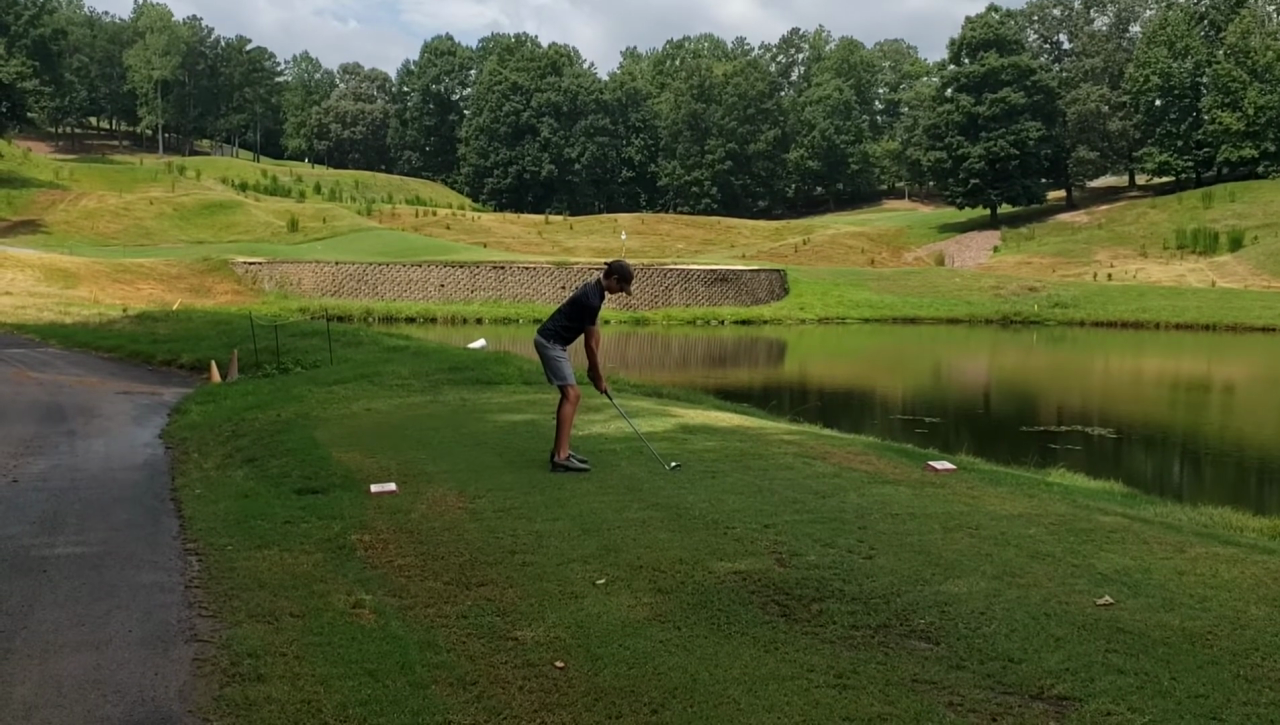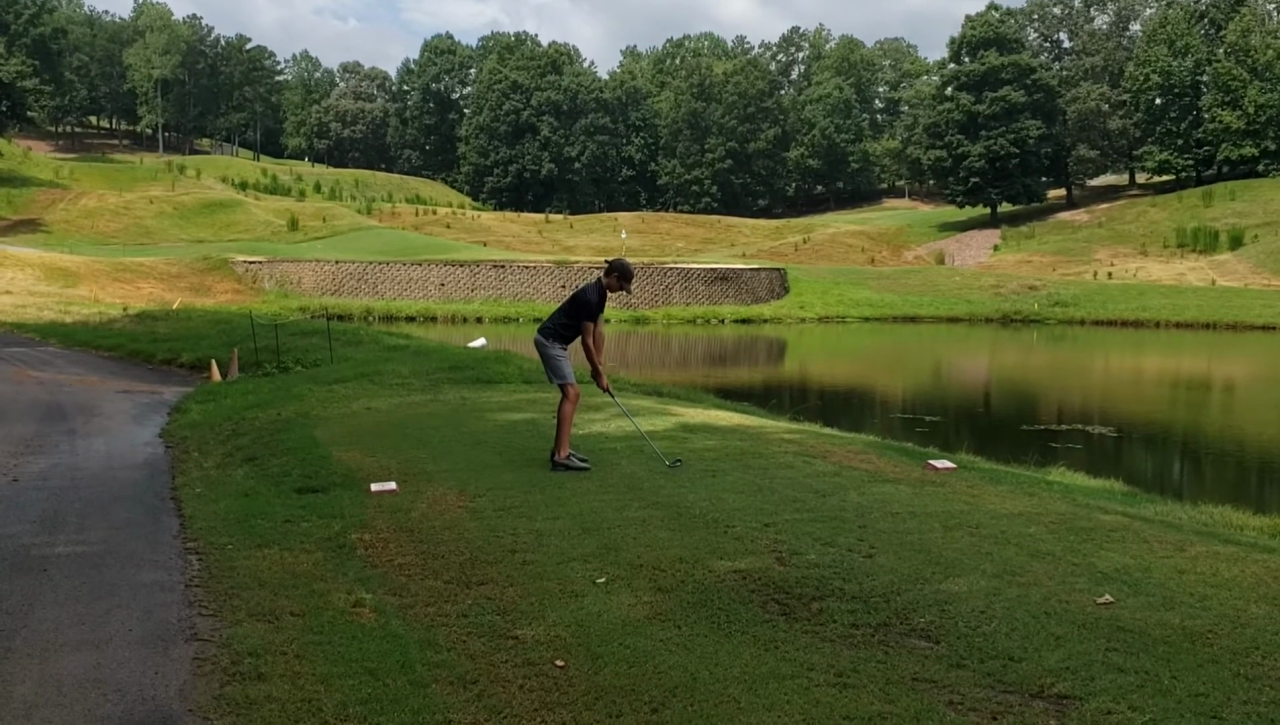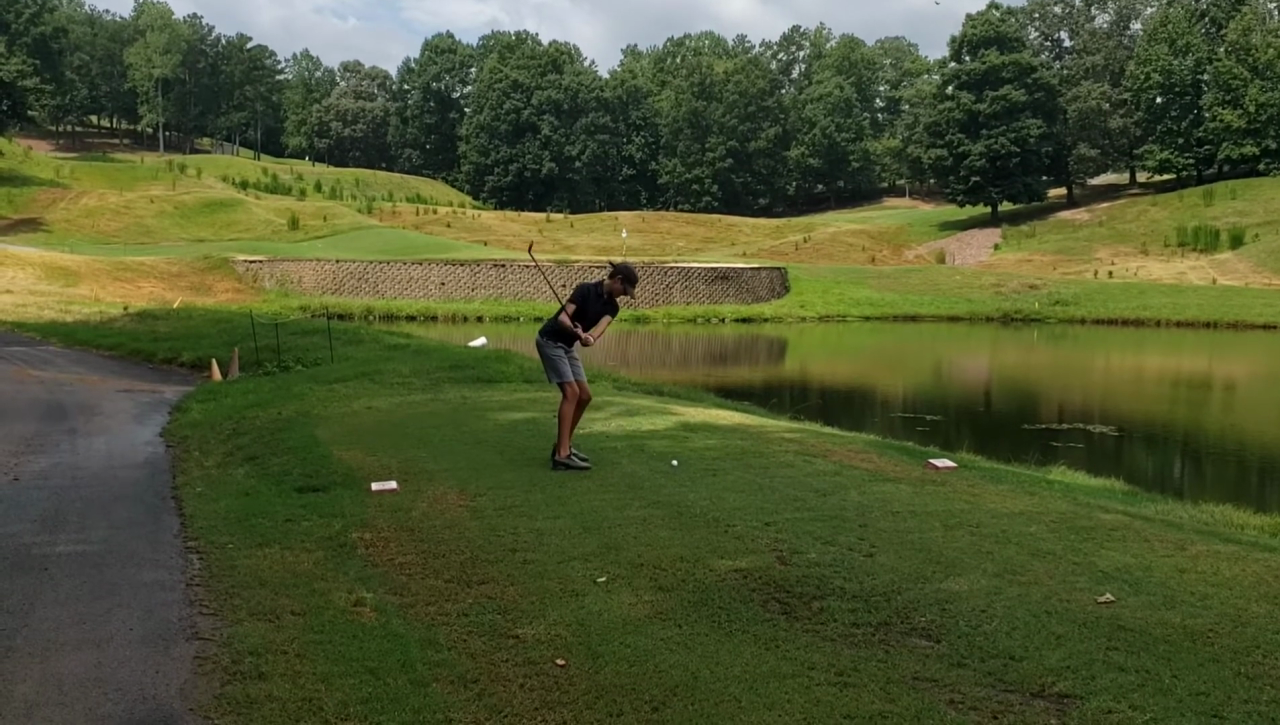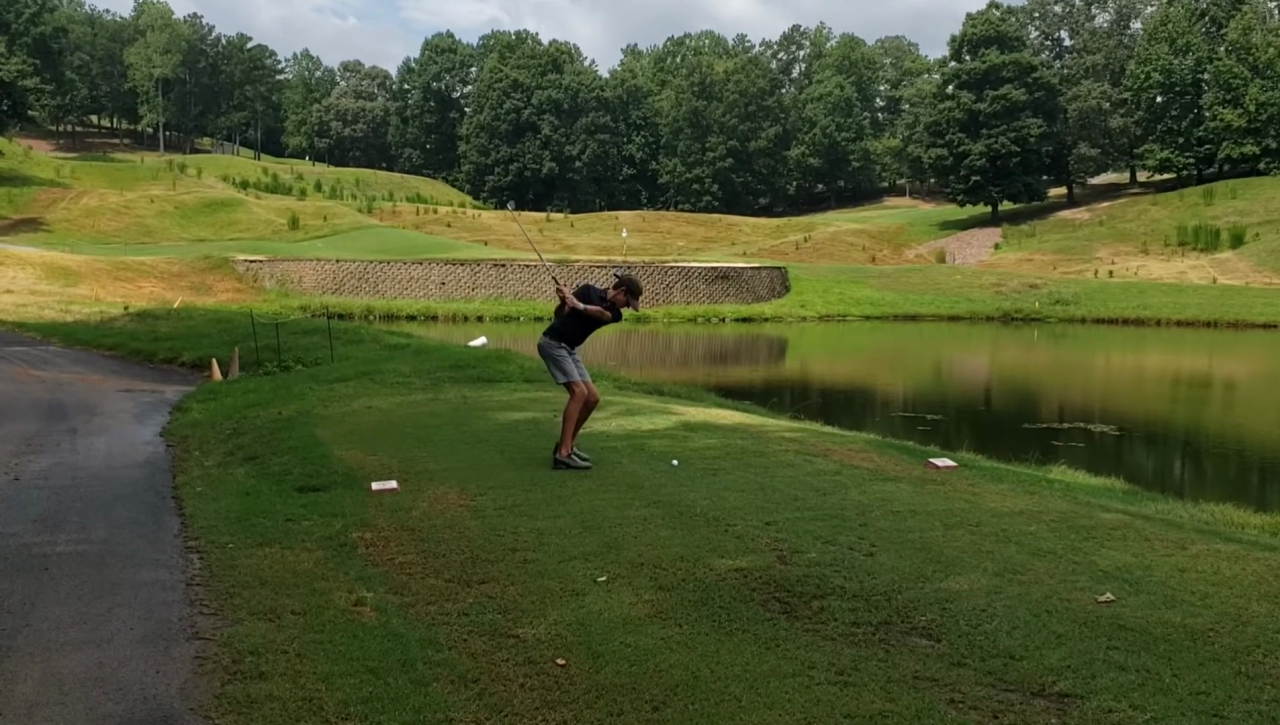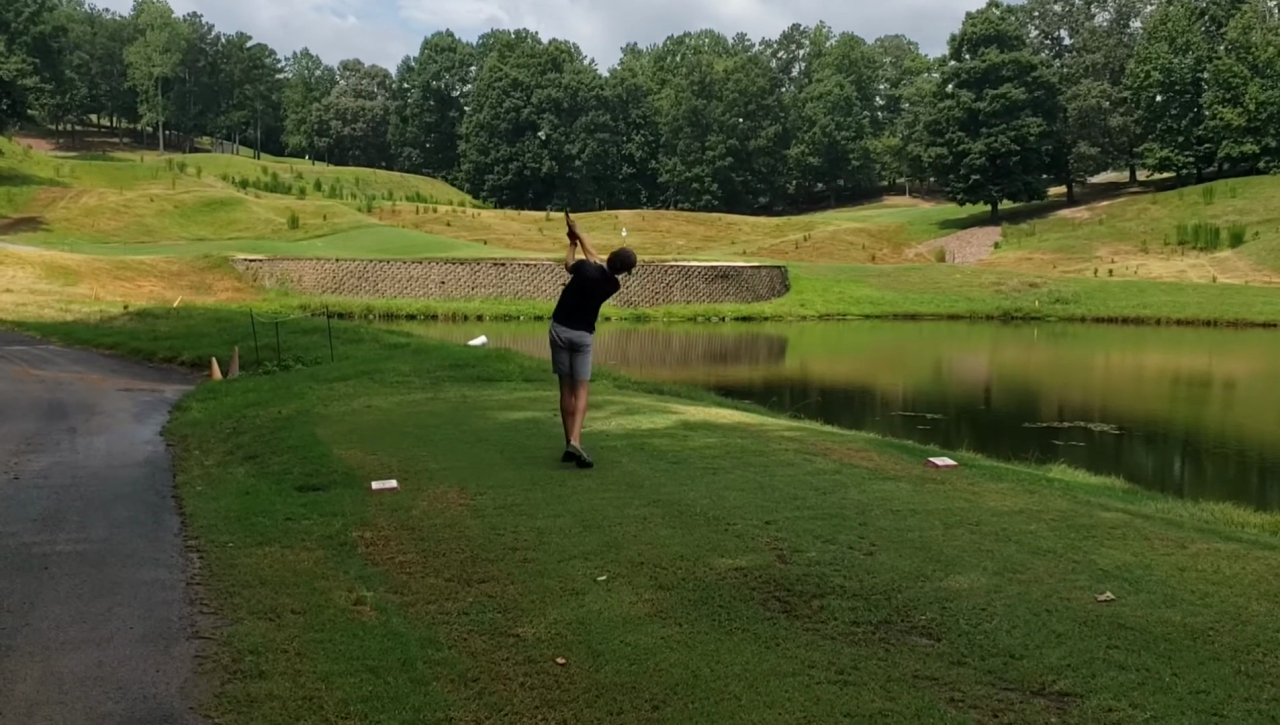
dt=0.4s
person 1, frame 1
left shoulder: (594, 290)
right shoulder: (591, 299)
left elbow: (595, 332)
right elbow: (590, 343)
left wrist: (594, 367)
right wrist: (599, 376)
left hip: (553, 342)
right hip: (550, 342)
left knee: (568, 394)
right knee: (572, 395)
left ankle: (560, 449)
right ankle: (561, 457)
person 1, frame 2
left shoulder: (600, 295)
right shoulder: (590, 296)
left elbow: (598, 331)
right elbow: (586, 339)
left wrist: (599, 366)
right wrist: (599, 373)
left hip: (556, 342)
right hip: (550, 341)
left knee: (571, 393)
right knee: (571, 394)
left ankle: (560, 448)
right ankle: (561, 456)
person 1, frame 3
left shoulder: (612, 306)
right shoulder: (586, 290)
left elbow: (601, 326)
right elbow: (562, 318)
left wrist: (590, 337)
right wrist: (577, 332)
left hip: (567, 346)
right hip: (550, 341)
left knee: (585, 396)
right knee: (571, 392)
left ankle: (564, 445)
right ankle: (562, 455)
person 1, frame 4
left shoulder: (614, 313)
right shoulder: (588, 291)
left elbow: (599, 312)
right elbow: (559, 314)
left wrist: (579, 306)
right wrist: (564, 301)
left hip: (566, 347)
right hip: (553, 344)
left knee: (593, 397)
right knee: (579, 393)
left ankle: (567, 445)
right ankle: (562, 453)
person 1, frame 5
left shoulder: (585, 270)
right shoulder: (613, 285)
left elbow: (569, 261)
right elbow: (594, 257)
left wrist: (574, 239)
right wrist: (577, 235)
left hip: (560, 330)
right hip: (583, 336)
left knee: (567, 389)
right knee: (581, 390)
left ankle: (571, 445)
right ankle: (574, 444)
